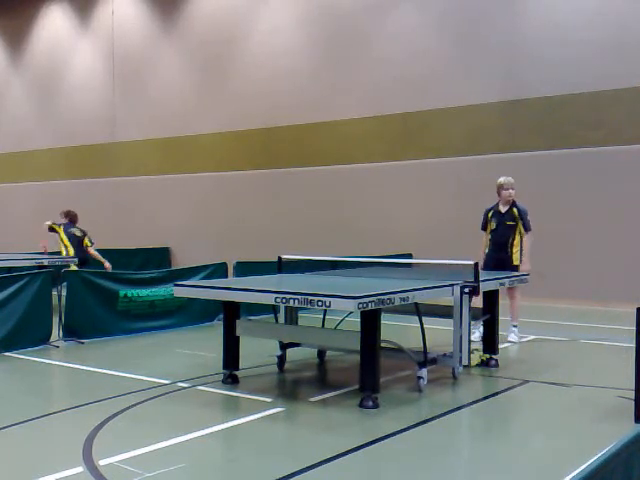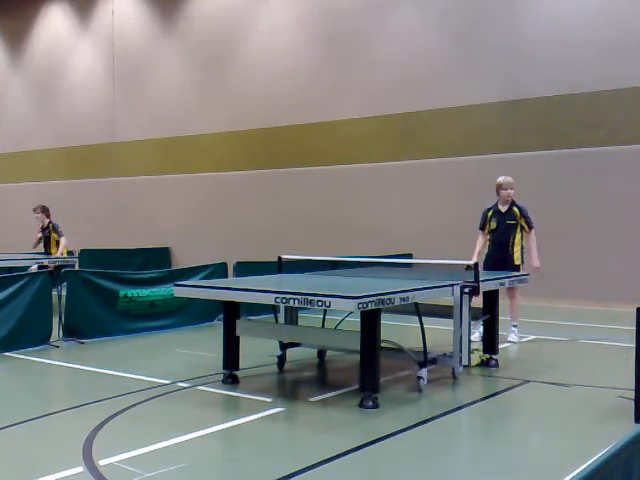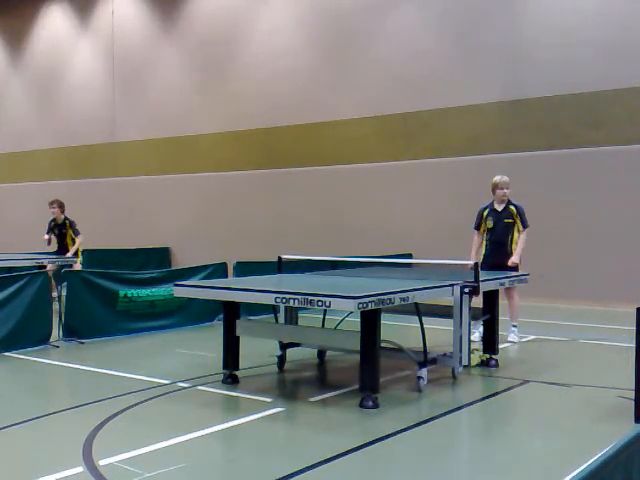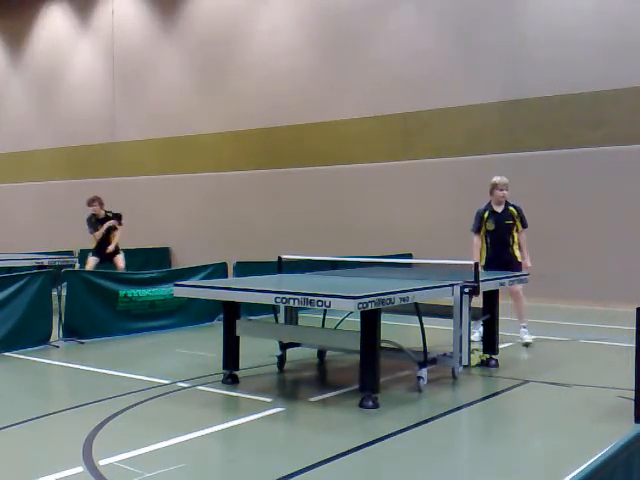
dt=0.4s
person 1, frame 1
left shoulder: (520, 211)
right shoulder: (490, 212)
left elbow: (526, 236)
left wrist: (525, 261)
right wrist: (483, 256)
left hip: (512, 258)
right hip: (492, 258)
left knee: (512, 291)
left ankle: (514, 329)
right ankle: (482, 326)
person 1, frame 2
left shoulder: (520, 210)
right shoulder: (489, 211)
left elbow: (530, 233)
right elbow: (483, 235)
left wrist: (534, 257)
right wrist: (475, 256)
left hip: (512, 258)
right hip: (492, 258)
left knee: (512, 291)
left ankle: (514, 328)
right ankle: (481, 326)
person 1, frame 3
left shoulder: (516, 209)
right shoulder: (484, 211)
left elbow: (523, 233)
right elbow: (478, 235)
left wrist: (517, 254)
right wrist: (473, 257)
left hip: (508, 259)
right hip: (489, 259)
left knee: (510, 291)
left ankle: (514, 328)
right ankle: (481, 326)
person 1, frame 4
left shoulder: (515, 210)
right shoulder: (482, 213)
left elbow: (521, 234)
right elbow: (477, 237)
left wrist: (526, 257)
right wrist: (476, 261)
left hip: (512, 258)
right hip: (490, 260)
left knee: (516, 290)
left ankle: (523, 328)
right ankle: (480, 326)
